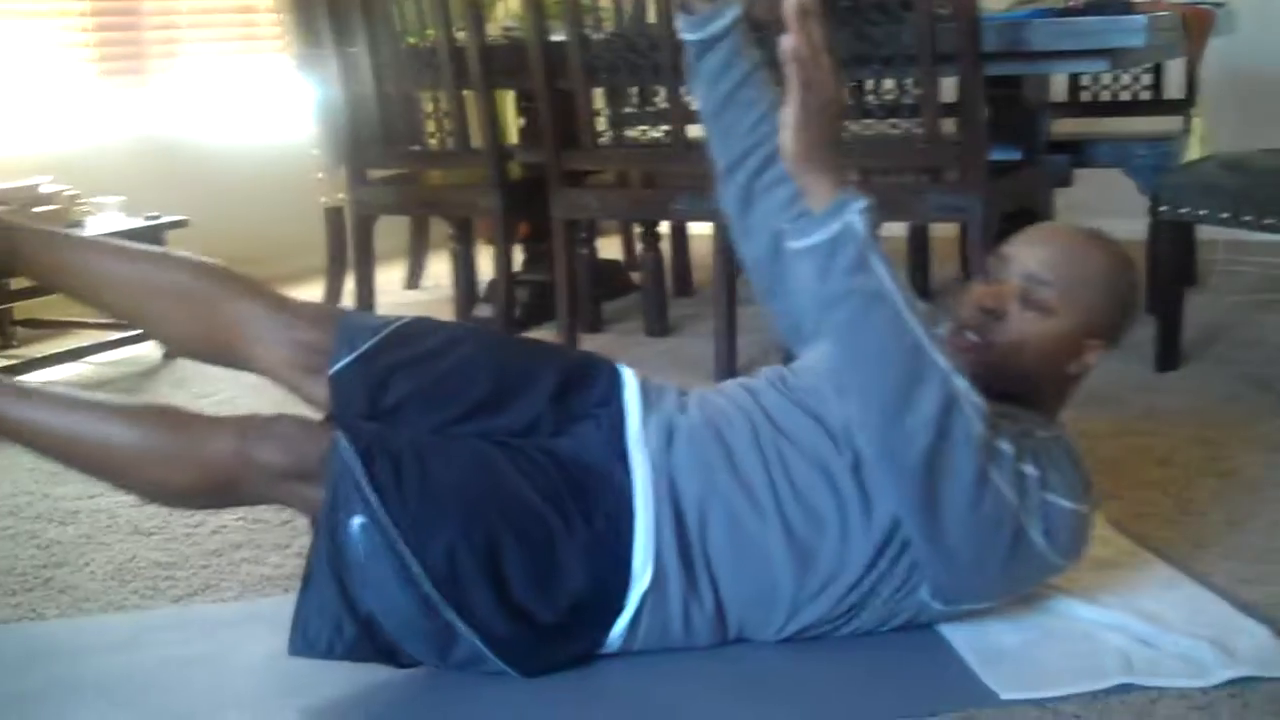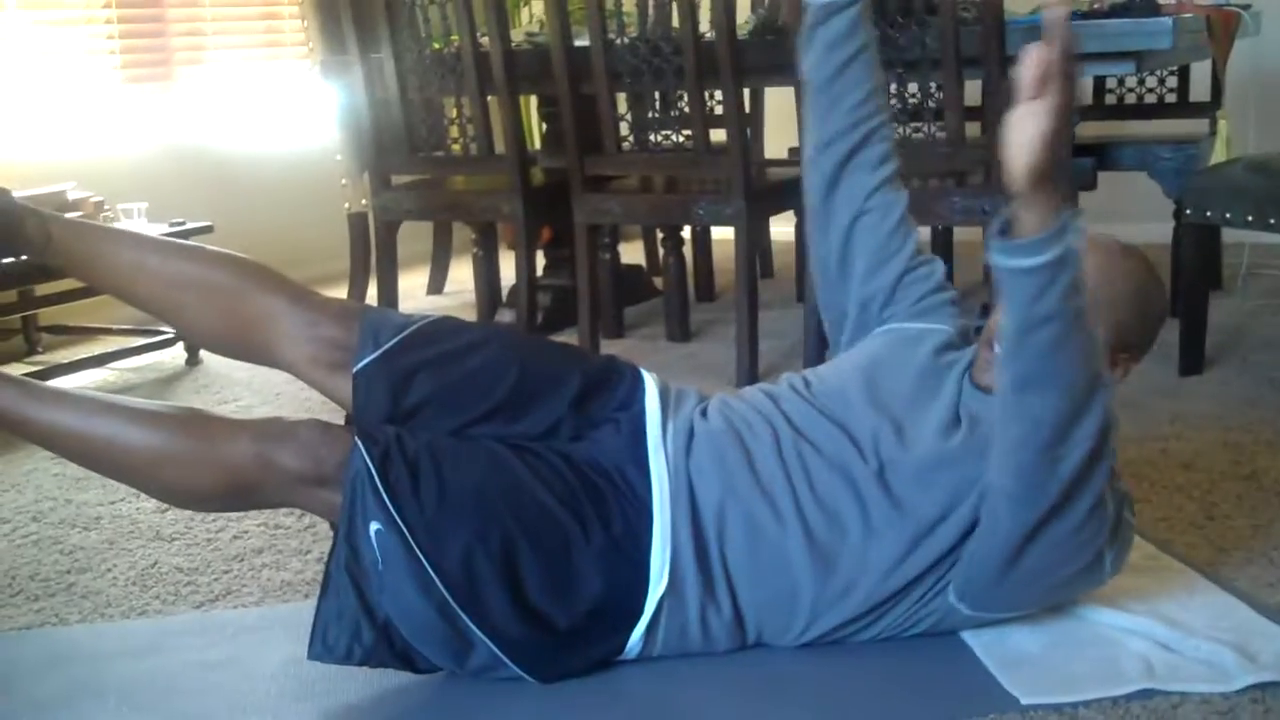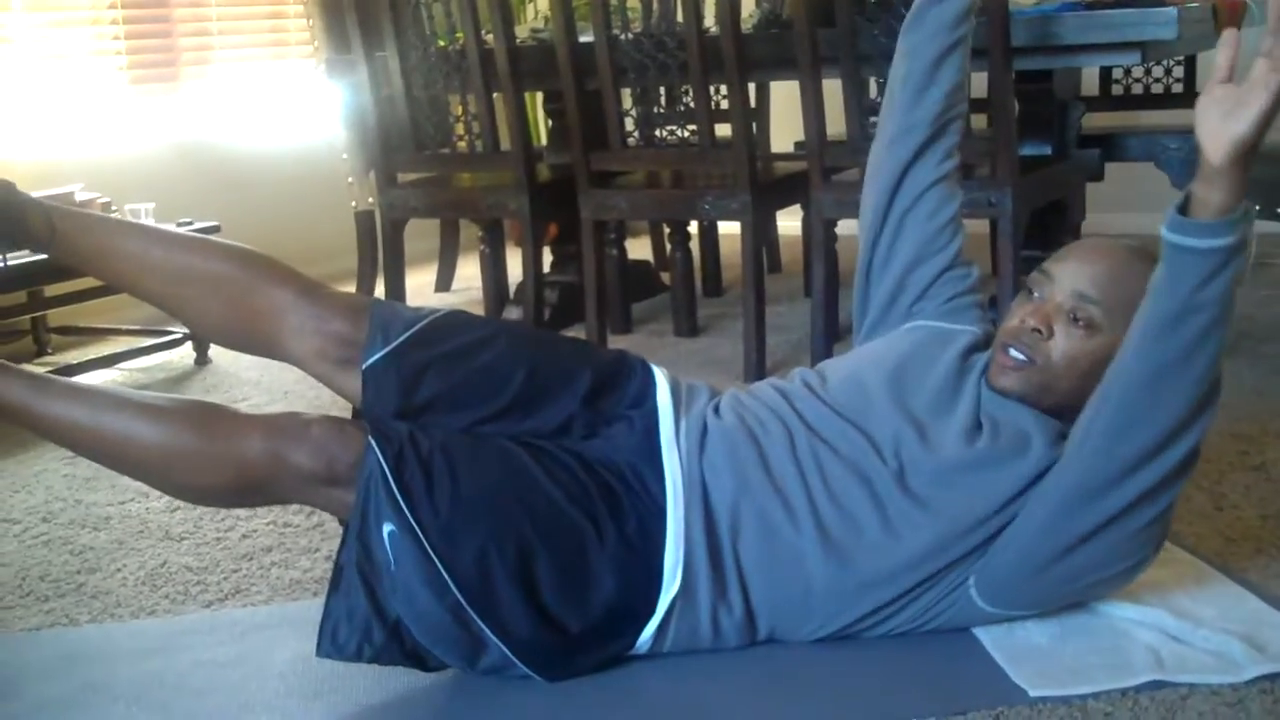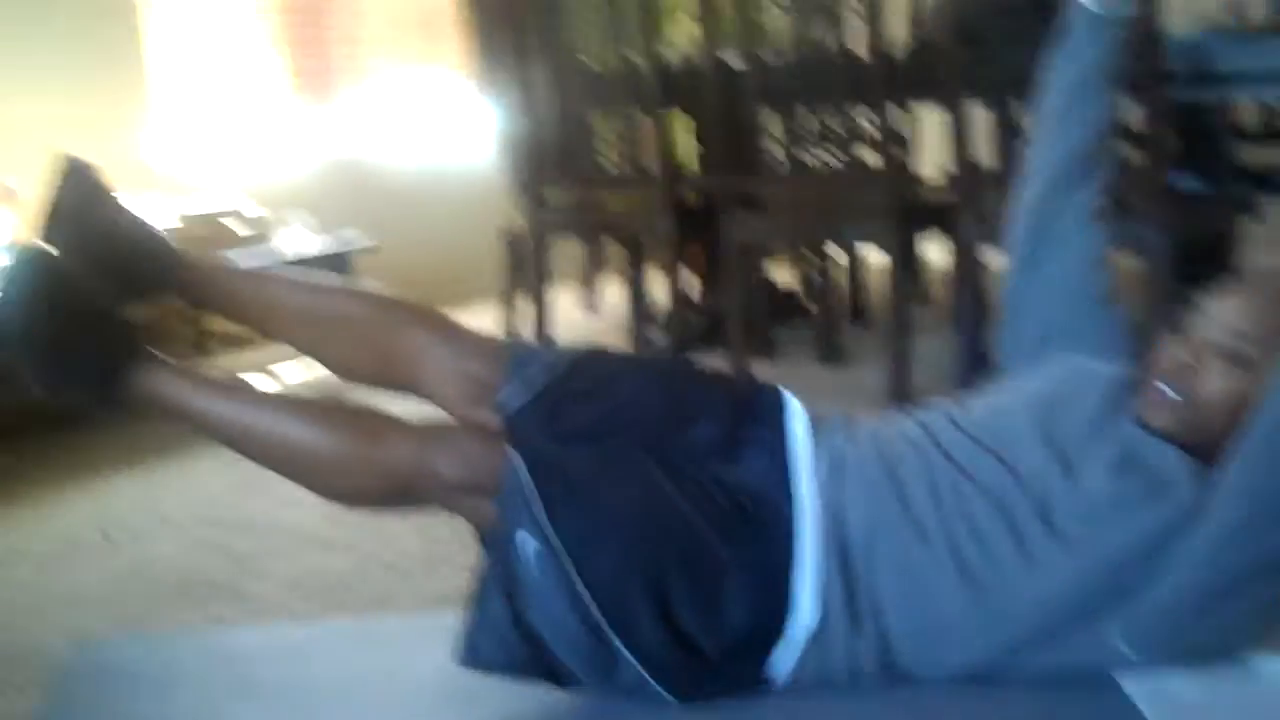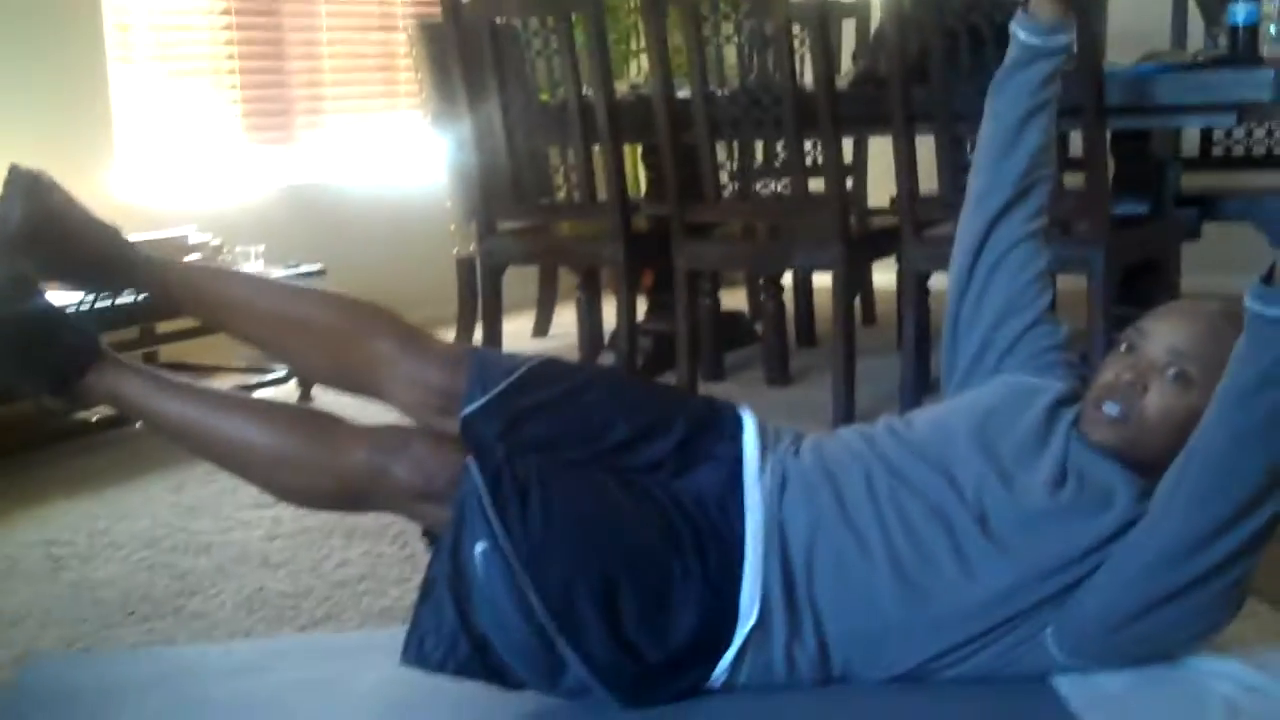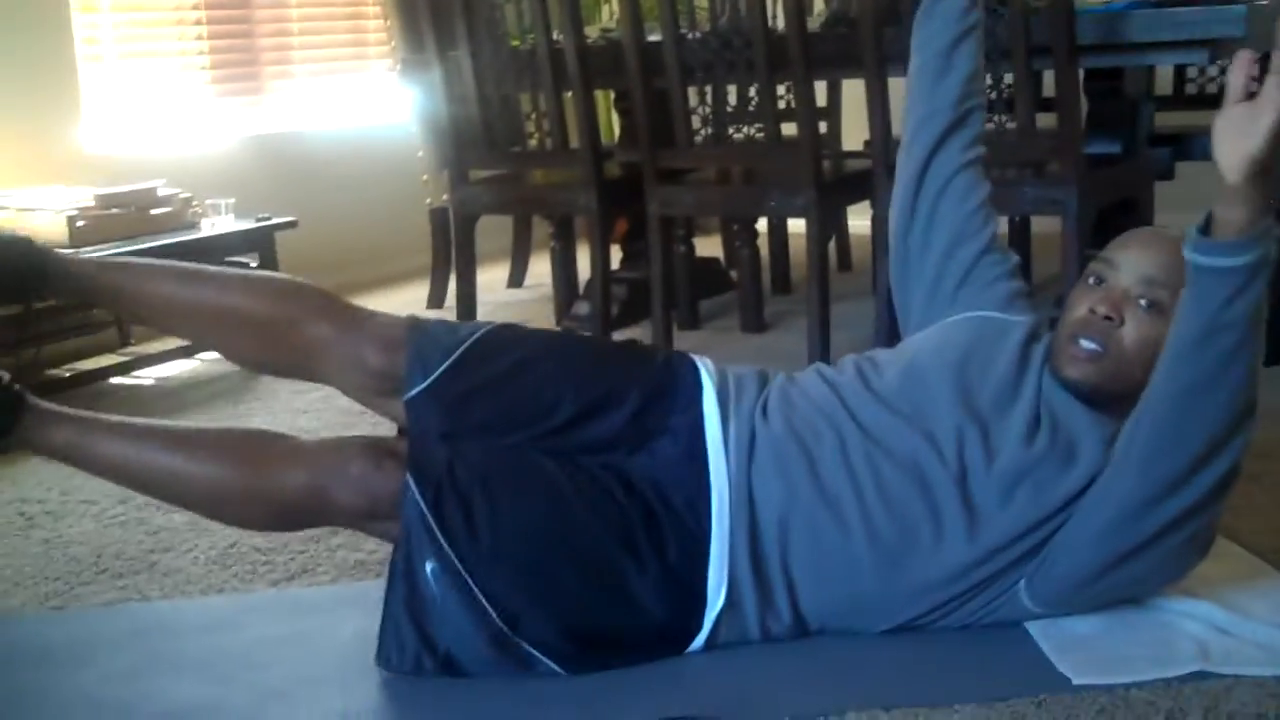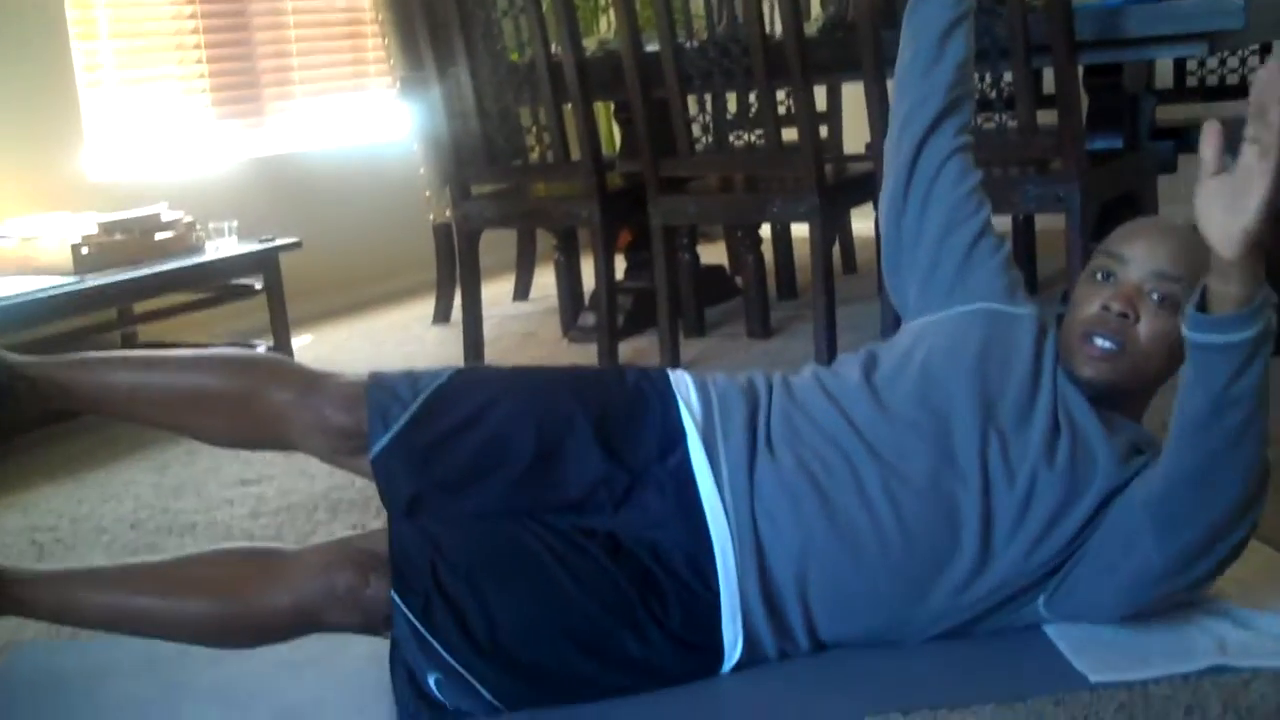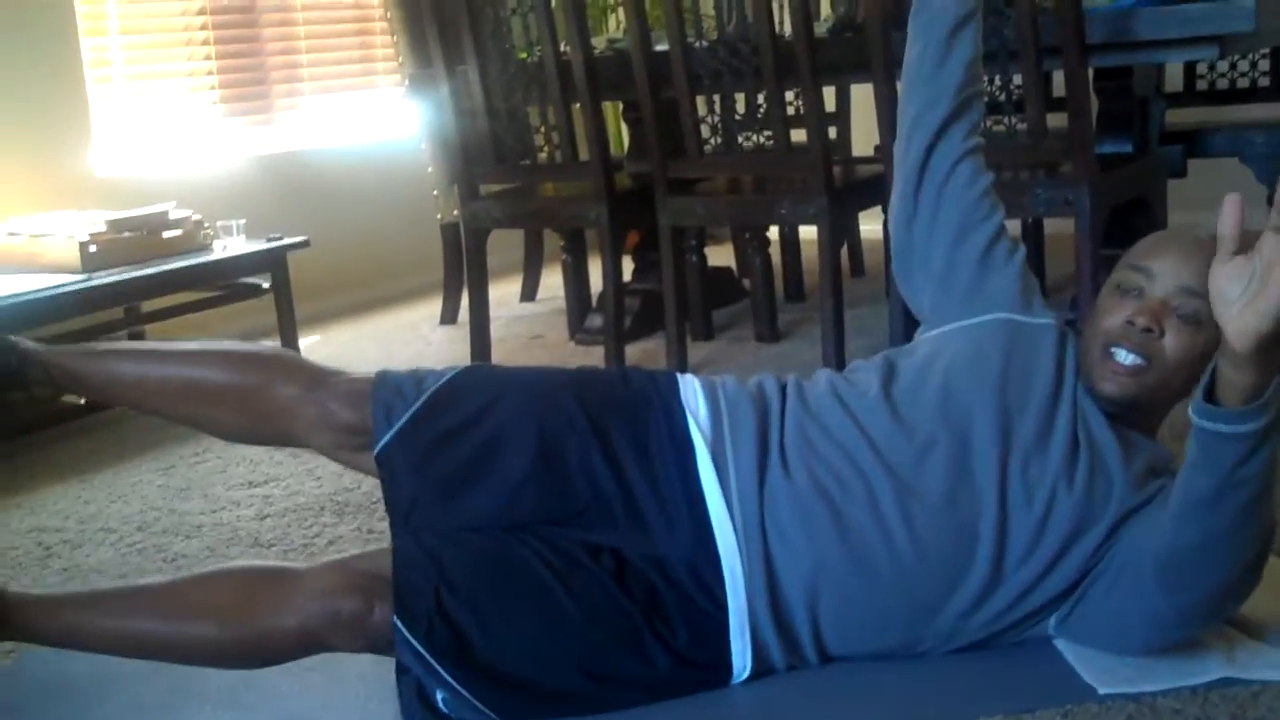
dt=0.5s
person 1, frame 1
left shoulder: (1030, 508)
right shoulder: (918, 353)
left elbow: (918, 438)
right elbow: (767, 212)
left wrist: (825, 187)
left hip: (614, 561)
right hip: (617, 417)
left knee: (275, 458)
right knee: (284, 335)
person 1, frame 2
left shoulder: (1065, 526)
right shoulder: (926, 330)
left elbow: (1051, 416)
right elbow: (851, 176)
left wrist: (1030, 209)
left hip: (630, 560)
right hip: (638, 420)
left knee: (286, 458)
right knee: (309, 331)
person 1, frame 3
left shoulder: (1073, 519)
right shoulder: (950, 330)
left elbow: (1157, 408)
right elbow: (911, 163)
left hip: (640, 561)
right hip: (650, 417)
left knee: (303, 457)
right knee: (317, 324)
person 1, frame 4
right shoulder: (1088, 368)
right elbow: (1052, 207)
left hip: (775, 592)
right hip: (783, 446)
left knee: (461, 463)
right knee: (450, 360)
left ankle: (122, 372)
right ankle: (154, 262)
person 1, frame 5
left shoulder: (1145, 573)
right shoulder: (1042, 390)
right elbow: (999, 229)
left hip: (718, 598)
right hip: (737, 463)
left knee: (406, 470)
right knee: (412, 366)
right ankle: (115, 259)
person 1, frame 6
left shoulder: (1118, 511)
right shoulder: (1000, 322)
right elbow: (938, 163)
left hip: (692, 558)
right hip: (696, 412)
left knee: (352, 481)
right knee: (353, 341)
person 1, frame 7
left shoulder: (1125, 506)
right shoulder: (994, 316)
right elbow: (926, 150)
left hip: (701, 594)
right hip: (681, 429)
left knee: (337, 584)
right knee: (319, 406)
person 1, frame 8
left shoulder: (1147, 519)
right shoulder: (1013, 322)
right elbow: (938, 160)
left hip: (708, 603)
right hip: (688, 436)
left knee: (339, 605)
right knee: (325, 402)
